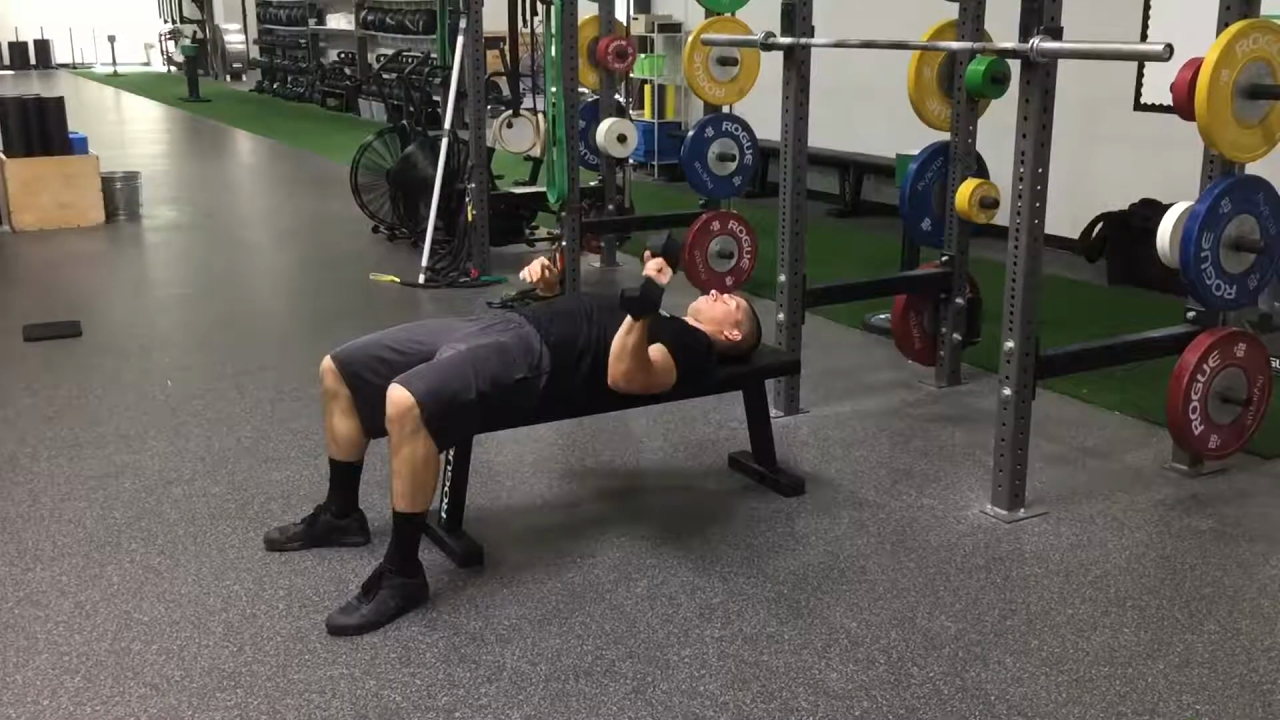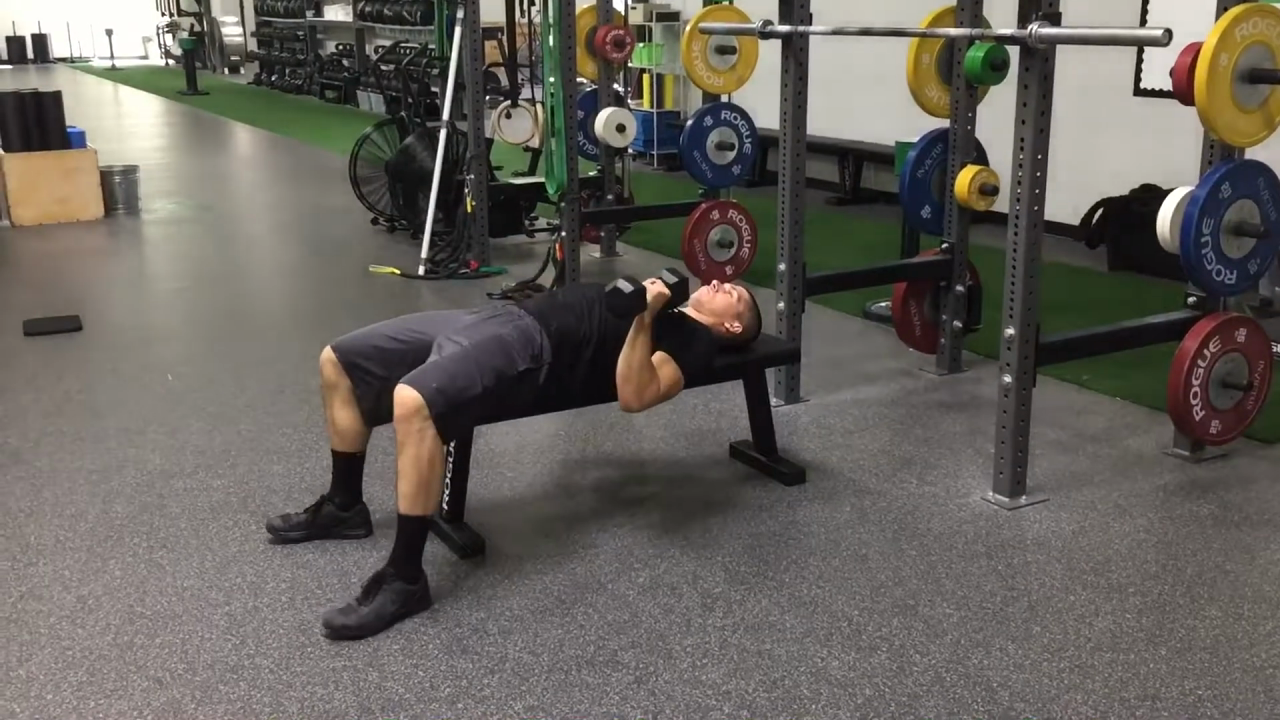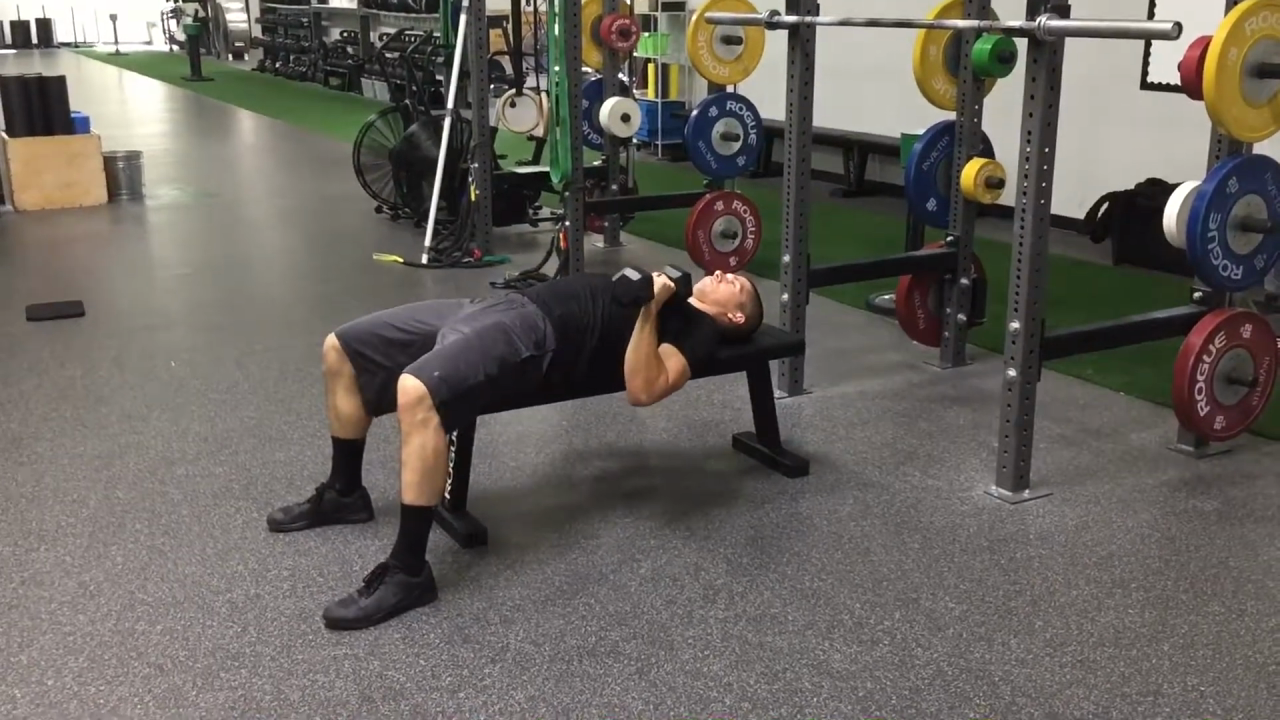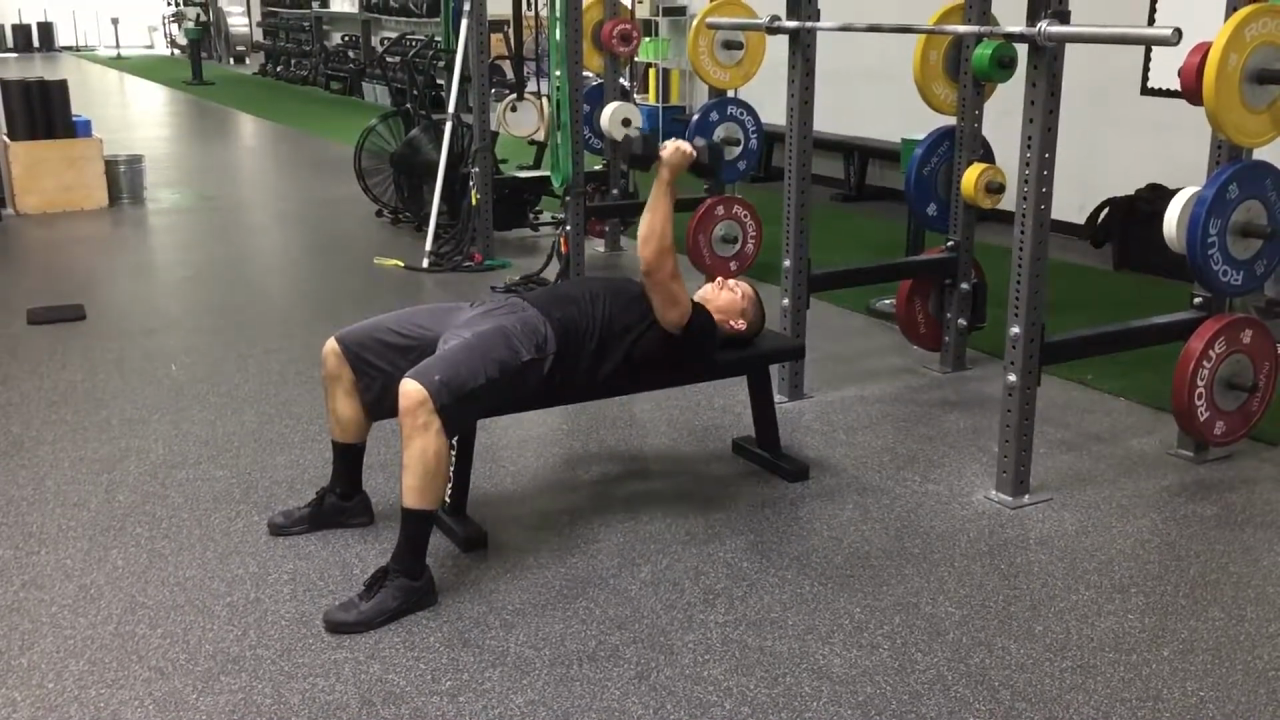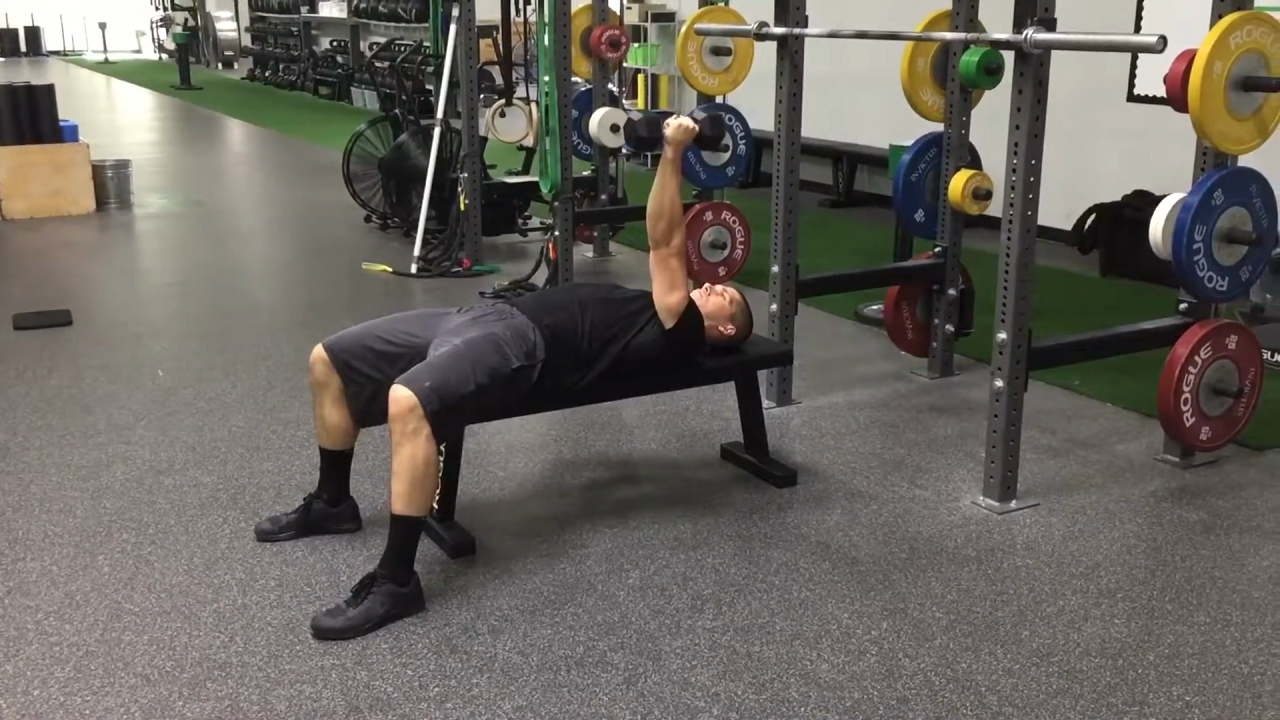
dt=1s
person 1, frame 1
left shoulder: (695, 347)
right shoulder: (655, 325)
left elbow: (621, 376)
left wrist: (646, 300)
right wrist: (549, 288)
left hip: (526, 357)
right hip: (501, 328)
left knee: (406, 405)
right knee: (337, 371)
left ankle: (402, 574)
right ankle: (340, 515)
person 1, frame 2
left shoulder: (693, 339)
right shoulder: (656, 306)
left elbow: (634, 395)
left wrist: (645, 317)
left hip: (528, 349)
left knee: (412, 403)
right knee: (338, 363)
left ankle: (404, 578)
right ankle: (343, 507)
person 1, frame 3
left shoulder: (696, 327)
right shoulder: (663, 296)
left elbow: (642, 390)
left wrist: (650, 308)
left hip: (531, 335)
left knee: (417, 393)
right knee: (341, 350)
left ankle: (408, 571)
right ankle: (344, 493)
person 1, frame 4
left shoulder: (692, 331)
right shoulder: (664, 308)
left elbow: (655, 266)
left wrist: (667, 176)
left hip: (533, 339)
left knee: (418, 398)
right knee: (340, 355)
left ankle: (408, 576)
right ankle: (344, 497)
person 1, frame 5
left shoulder: (680, 334)
right shoulder: (646, 308)
left elbow: (665, 246)
left wrist: (673, 153)
left hip: (522, 345)
right hip: (488, 317)
left knee: (408, 402)
right knee: (328, 361)
left ankle: (396, 582)
right ankle: (332, 503)
